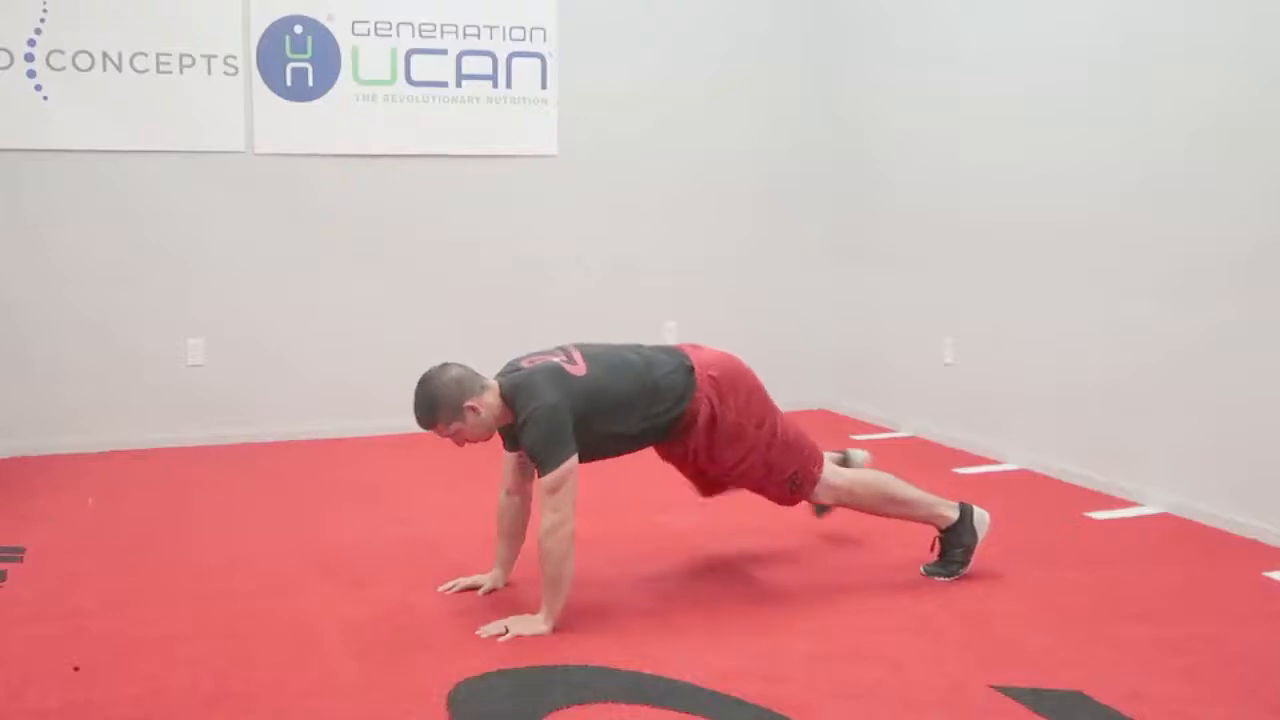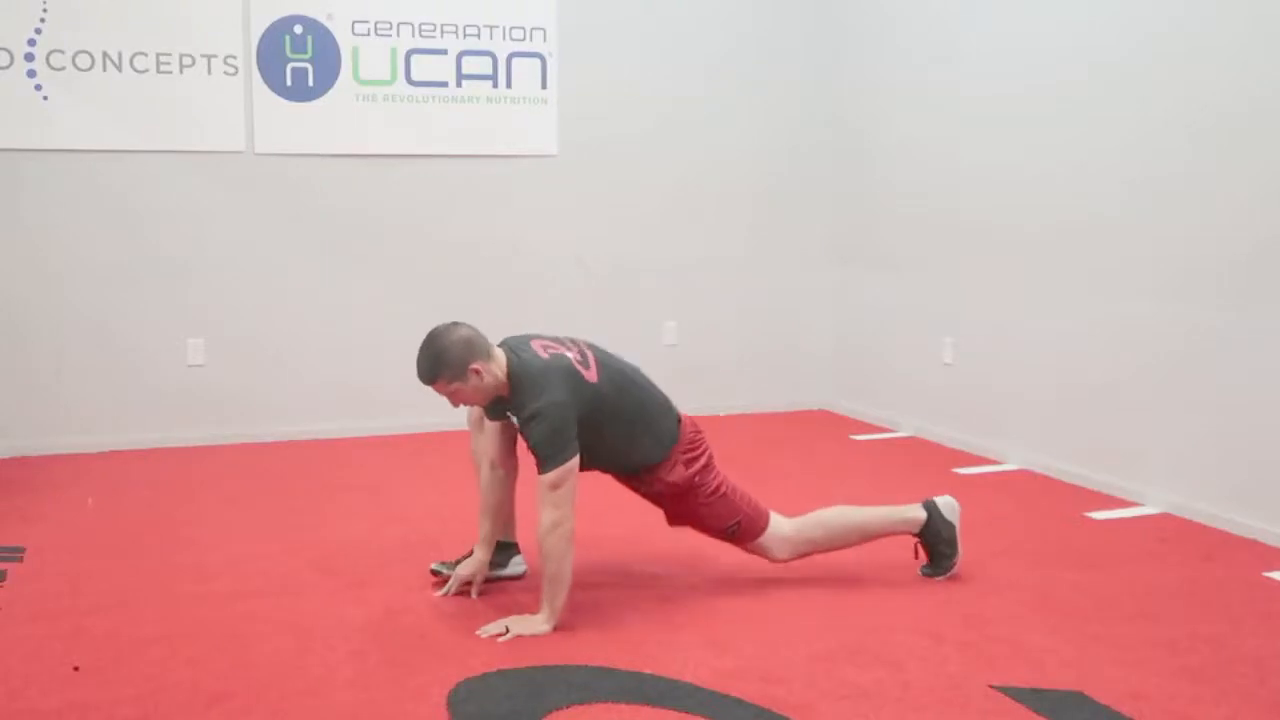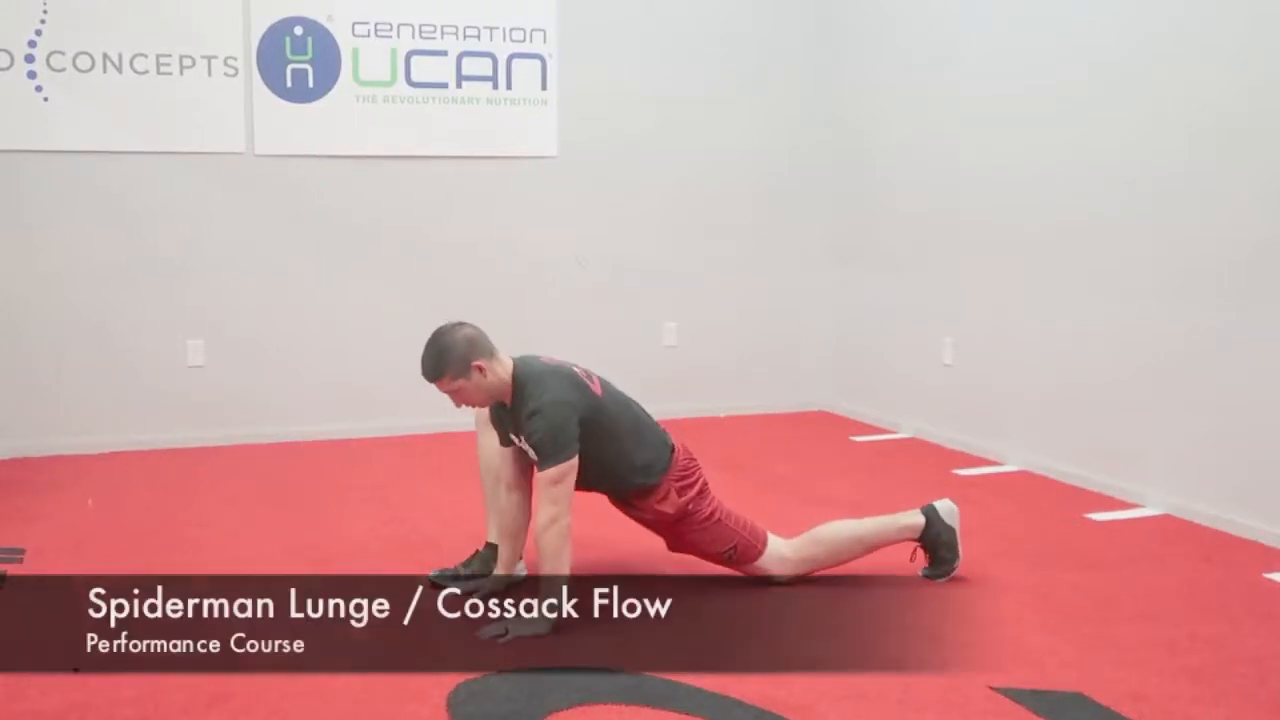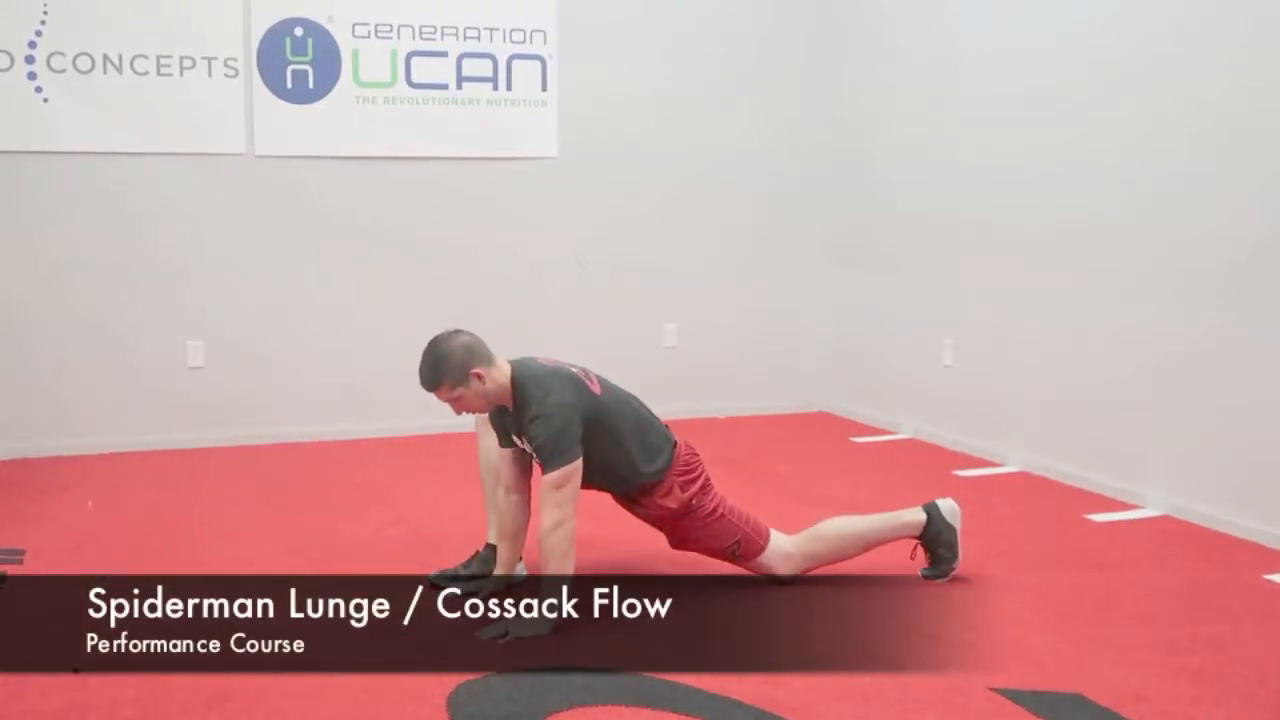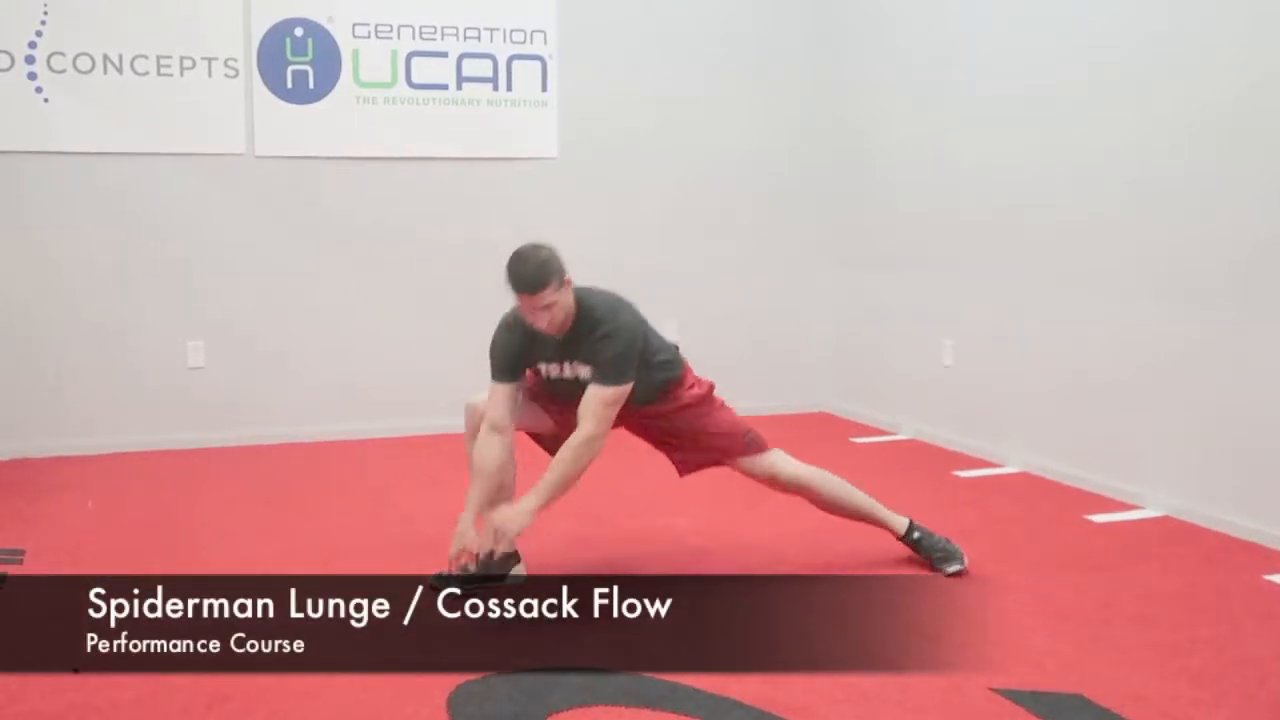
dt=0.5s
person 1, frame 1
left shoulder: (540, 410)
right shoulder: (511, 392)
left elbow: (557, 521)
right elbow: (514, 491)
left wrist: (545, 618)
right wrist: (498, 571)
left hip: (711, 397)
right hip: (687, 386)
left knee: (823, 483)
right knee: (717, 483)
left ankle: (956, 518)
right ankle: (842, 460)
person 1, frame 2
left shoulder: (545, 400)
right shoulder: (502, 362)
left elbow: (557, 516)
right elbow: (496, 463)
left wrist: (547, 617)
right wrist: (482, 550)
left hip: (666, 459)
right hip: (624, 439)
left knee: (782, 542)
right knee: (485, 423)
left ankle: (927, 517)
right ankle: (502, 552)
person 1, frame 3
left shoulder: (547, 406)
right shoulder: (506, 386)
left elbow: (554, 518)
right elbow: (515, 487)
left wrist: (546, 616)
right wrist: (501, 572)
left hip: (662, 489)
right hip: (623, 469)
left knee: (785, 562)
right knee: (487, 433)
left ankle: (926, 521)
right ankle: (494, 556)
person 1, frame 4
left shoulder: (548, 406)
right shoulder: (505, 393)
left elbow: (559, 519)
right elbow: (511, 488)
right wrist: (502, 577)
left hip: (664, 482)
right hip: (628, 466)
left knee: (788, 558)
right knee: (489, 439)
left ankle: (926, 519)
right ankle: (494, 557)
person 1, frame 5
left shoulder: (614, 322)
right shoulder: (511, 333)
left elbow: (591, 436)
right elbow: (496, 430)
left wrist: (525, 509)
right wrist: (471, 518)
left hip: (664, 395)
right hip: (579, 395)
left knee: (780, 471)
right knee: (480, 413)
left ankle: (909, 531)
right ankle: (500, 558)
